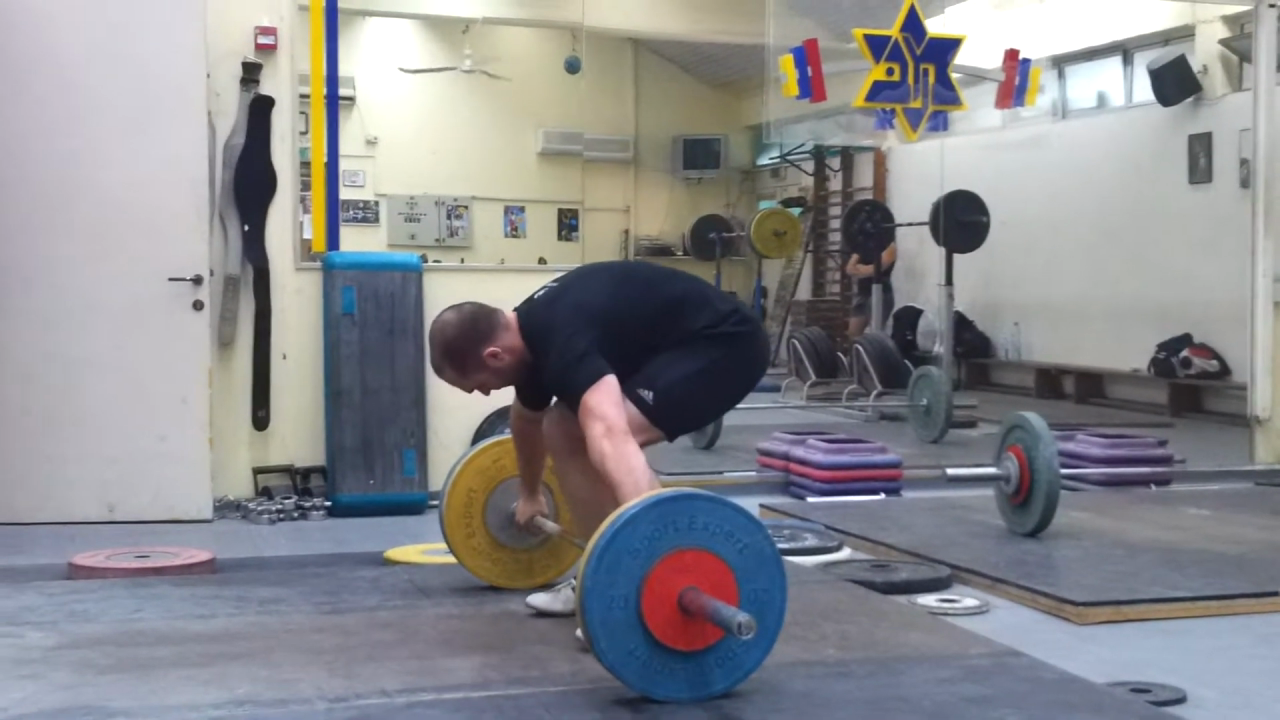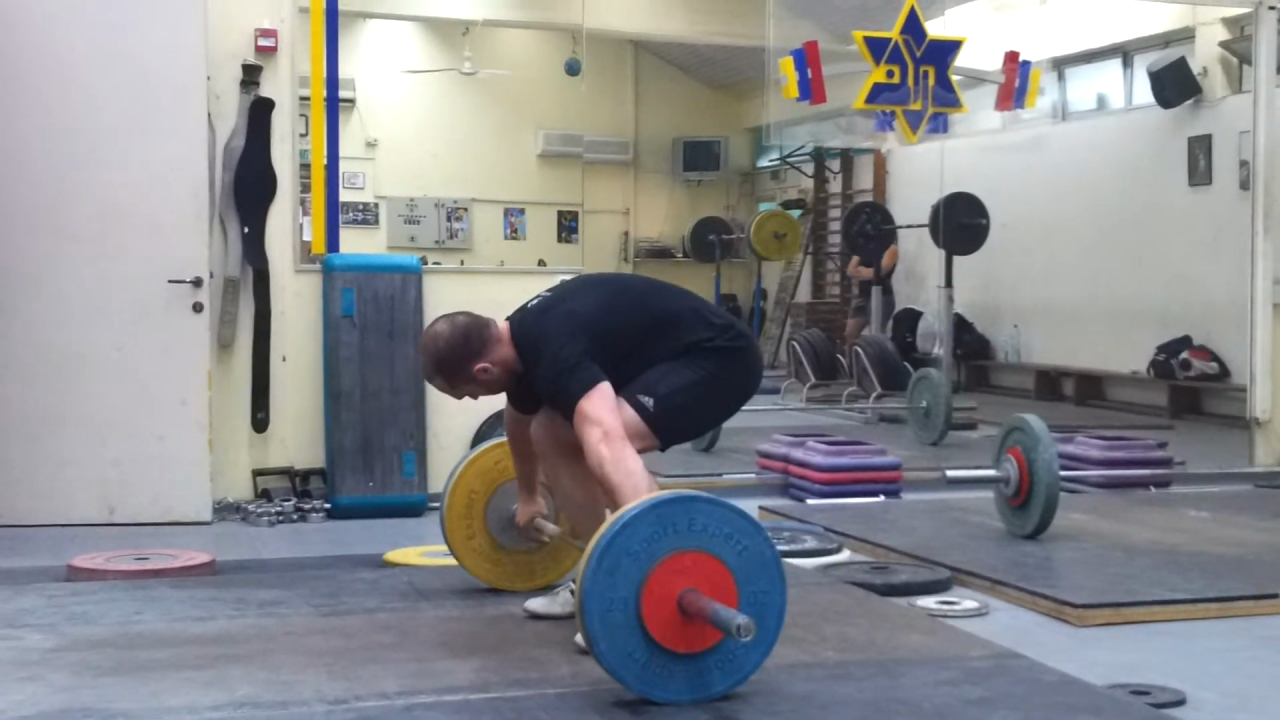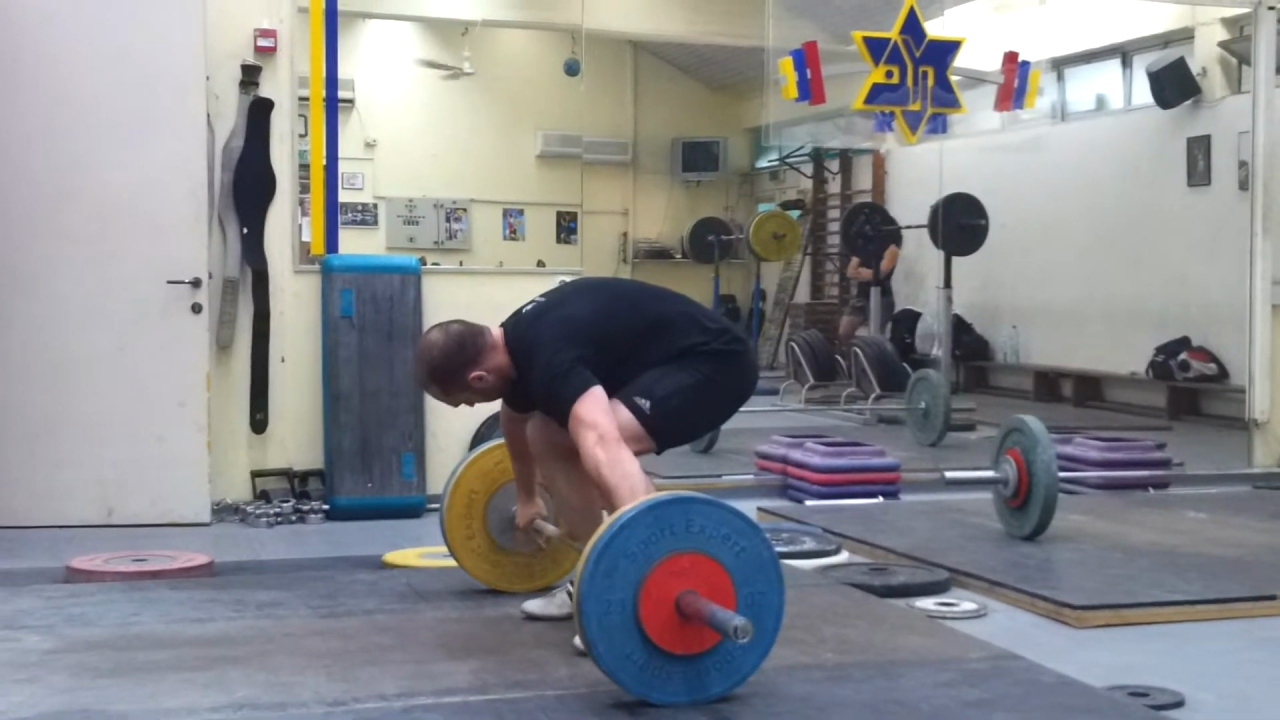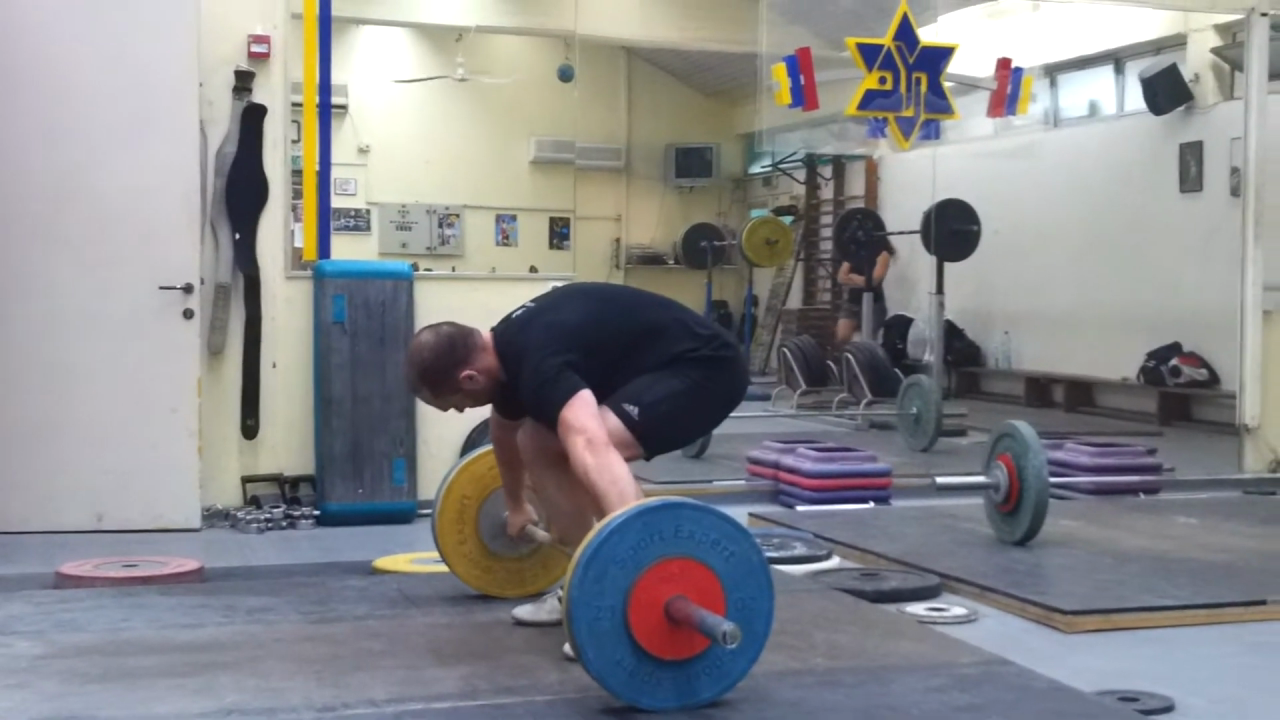
dt=0.2s
person 1, frame 1
left shoulder: (564, 341)
right shoulder: (530, 332)
left elbow: (609, 437)
right elbow: (528, 420)
right wrist: (530, 495)
left hip: (726, 343)
right hip: (672, 342)
left knee: (608, 435)
right knee: (561, 430)
person 1, frame 2
left shoulder: (556, 352)
right shoulder: (521, 337)
left elbow: (607, 443)
right elbow: (521, 421)
right wrist: (528, 497)
left hip: (720, 358)
left knee: (601, 439)
right knee: (549, 433)
person 1, frame 3
left shoulder: (550, 357)
right shoulder: (516, 342)
left elbow: (603, 446)
right elbow: (516, 423)
right wrist: (527, 499)
left hip: (715, 361)
right hip: (661, 358)
left knee: (598, 440)
right knee: (546, 434)
person 1, frame 4
left shoulder: (538, 362)
right shoulder: (506, 348)
left elbow: (593, 451)
right elbow: (506, 429)
right wrist: (516, 505)
left hip: (706, 367)
left knee: (585, 447)
right knee: (536, 441)
